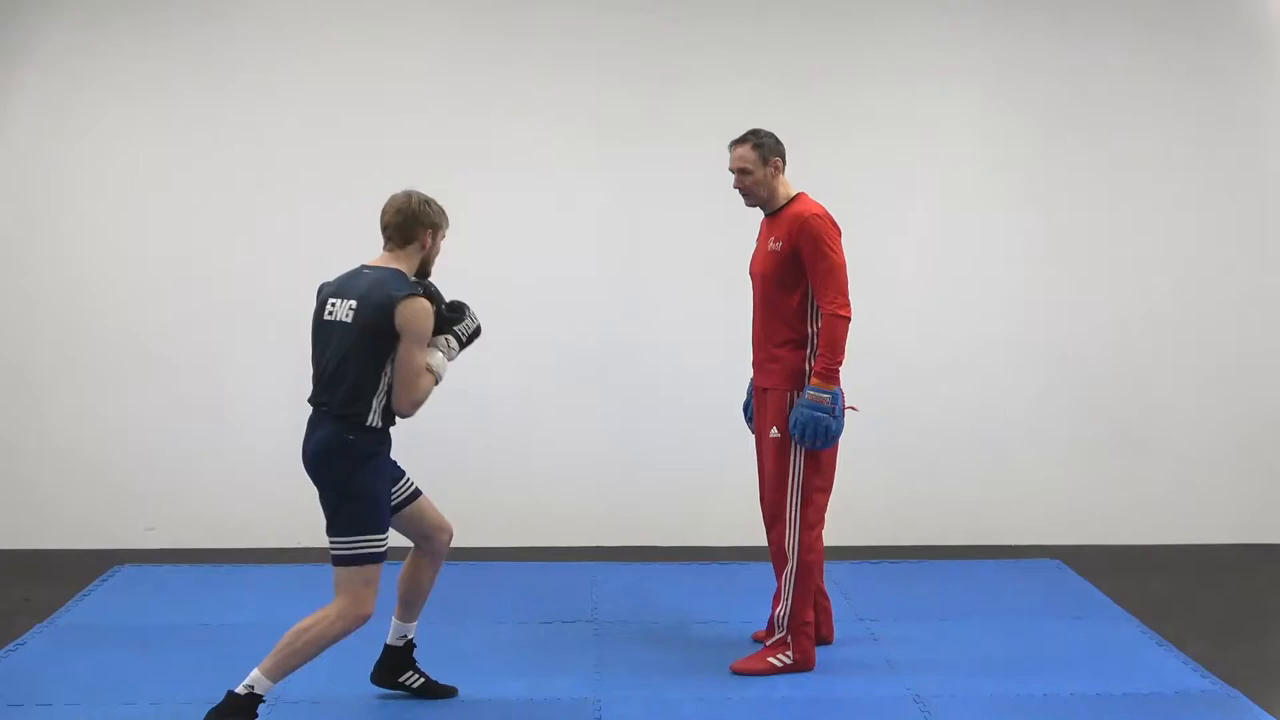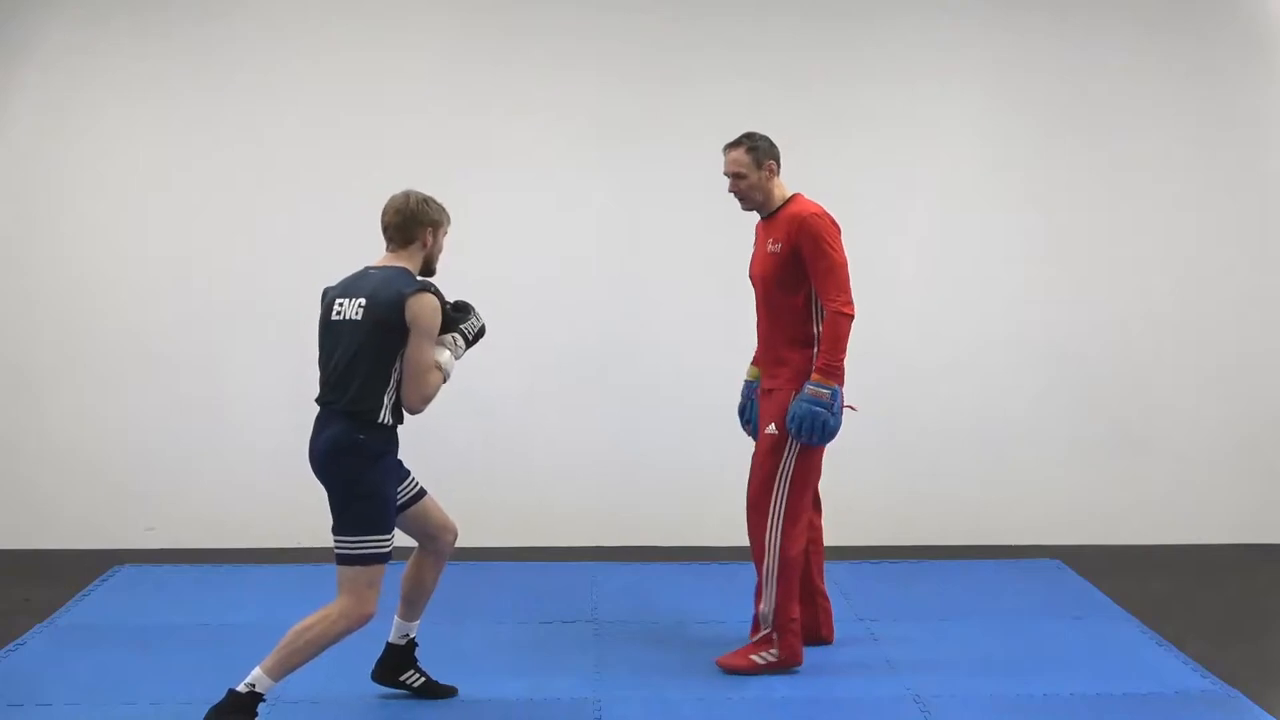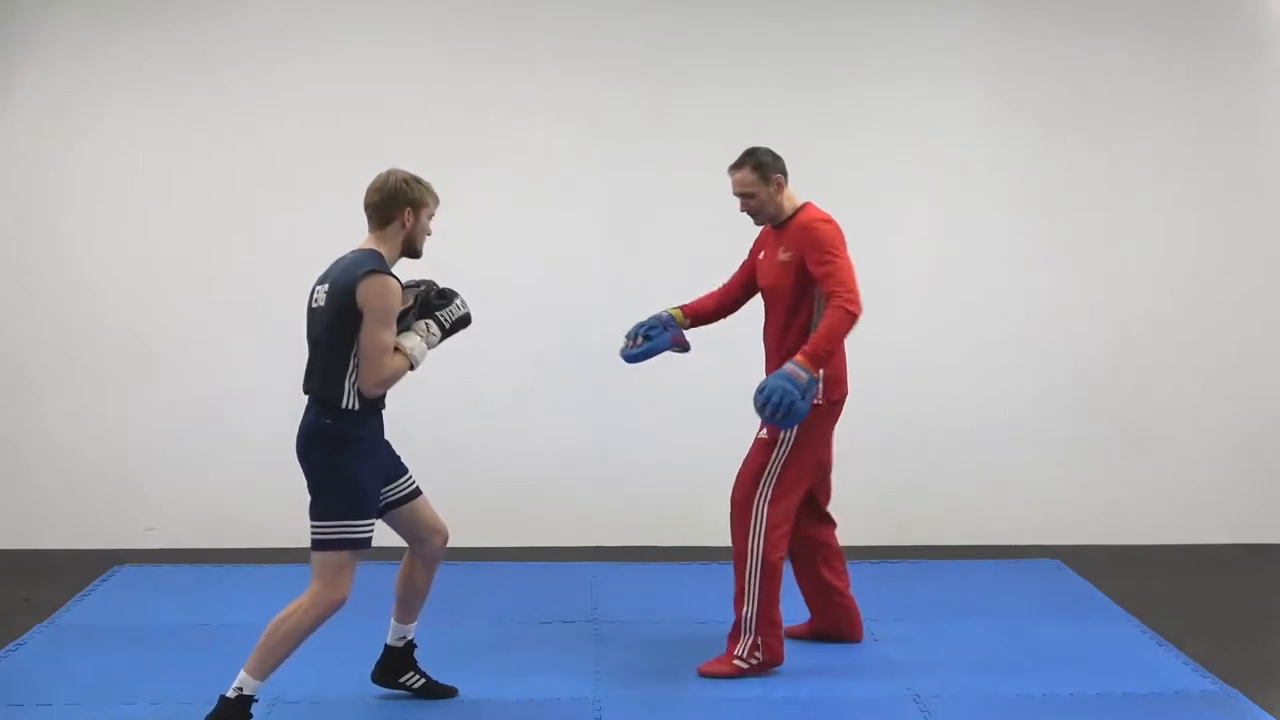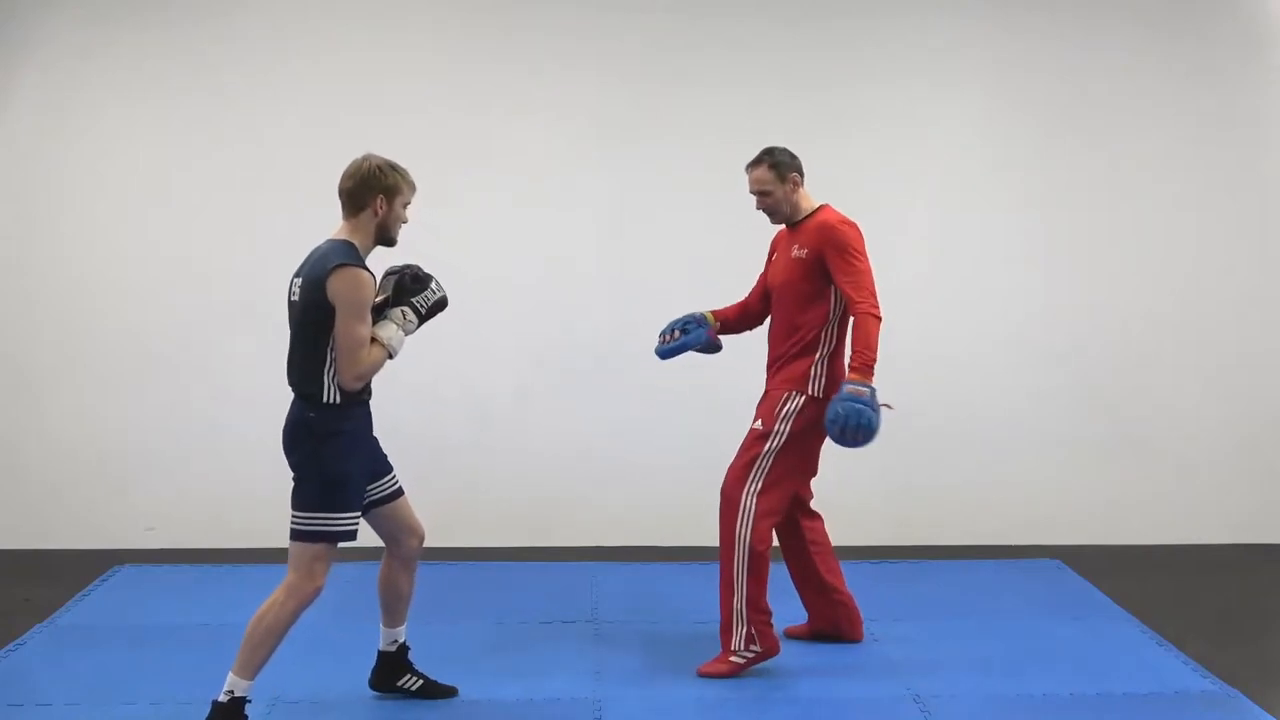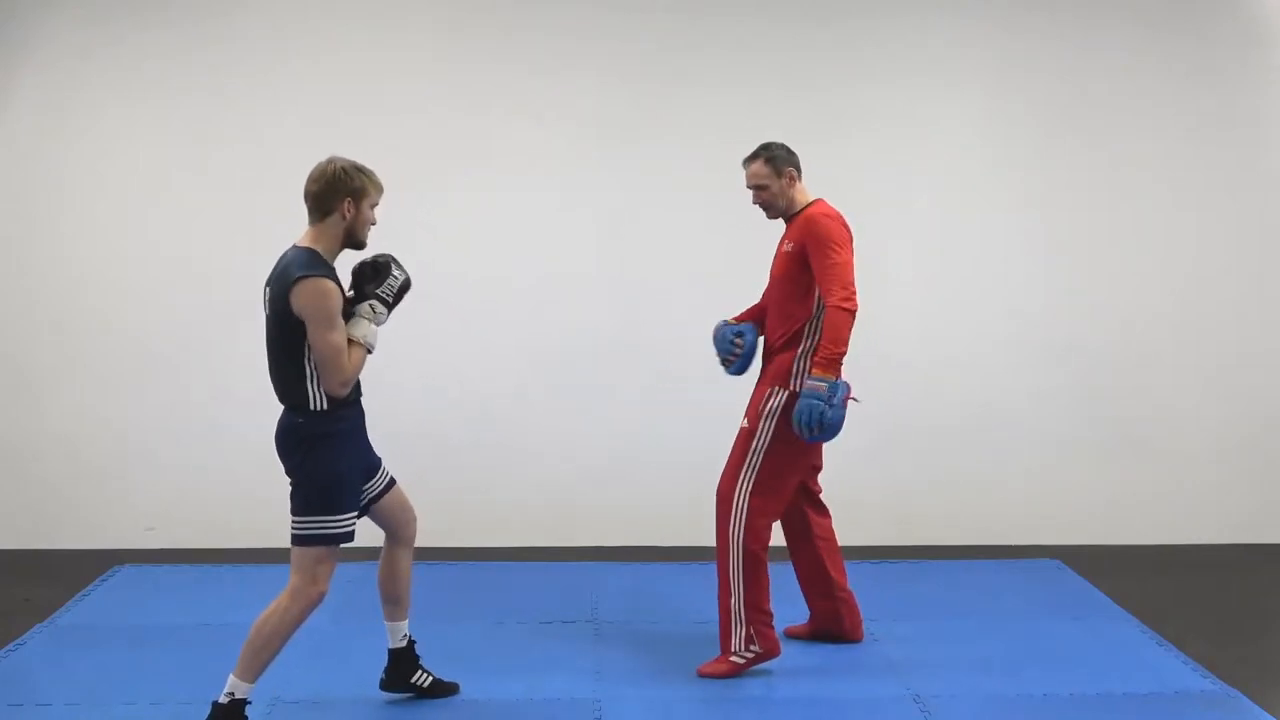
dt=0.5s
person 1, frame 1
left shoulder: (335, 287)
right shoulder: (413, 304)
right elbow: (405, 403)
right wrist: (447, 345)
left hip: (337, 439)
right hip: (351, 451)
left knee: (436, 537)
right knee: (354, 607)
left ankle: (396, 661)
person 1, frame 2
left shoulder: (340, 290)
right shoulder: (420, 300)
right elbow: (414, 399)
right wrist: (454, 344)
left hip: (340, 438)
right hip: (360, 449)
left knee: (441, 537)
right knee: (356, 607)
left ankle: (397, 659)
person 1, frame 3
left shoulder: (341, 270)
right shoulder: (379, 282)
right elbow: (374, 380)
left wrist: (405, 318)
right wrist: (427, 331)
left hip: (355, 434)
right hip: (341, 439)
left knee: (432, 539)
right knee: (329, 592)
left ankle: (396, 660)
person 1, frame 4
left shoulder: (321, 260)
right shoulder: (351, 274)
right elbow: (353, 373)
left wrist: (383, 308)
right wrist: (402, 320)
left hip: (344, 429)
right hip: (327, 433)
left knee: (408, 539)
right knee: (305, 582)
left ankle: (392, 664)
person 1, frame 5
left shoulder: (295, 265)
right shoulder: (314, 282)
right elbow: (339, 379)
left wrist: (357, 303)
right wrist: (372, 311)
left hip: (337, 432)
right hip: (320, 438)
left knee: (403, 525)
right knee: (309, 587)
left ankle: (401, 663)
person 2, frame 1
left shoulder: (810, 221)
right shoulder: (770, 224)
left elbow: (836, 310)
left wrist: (822, 387)
left hip: (801, 391)
right hip: (771, 386)
left knee: (794, 515)
right knee: (781, 509)
left ankle: (792, 643)
right ankle: (809, 619)
person 2, frame 2
left shoulder: (809, 221)
right shoulder: (765, 226)
left elbow: (839, 307)
left wrist: (823, 383)
right wrist: (755, 375)
left hip: (804, 387)
right hip: (777, 383)
left knee: (773, 506)
right knee: (793, 507)
left ankle: (777, 639)
right ankle: (810, 621)
person 2, frame 3
left shoulder: (816, 229)
right shoulder: (768, 238)
left elbow: (845, 304)
right elbow: (732, 295)
left wrist: (803, 364)
right wrist: (675, 319)
left hip: (807, 391)
right hip: (785, 389)
left knee: (756, 502)
right knee: (802, 507)
left ankle: (755, 645)
right ankle: (837, 616)
person 2, frame 4
left shoulder: (835, 230)
right shoulder: (782, 240)
left elbow: (865, 309)
right elbow: (756, 306)
left wrist: (859, 379)
right wrist: (708, 321)
left hip: (807, 387)
right hip: (786, 386)
left knee: (744, 496)
right knee: (788, 503)
left ankle: (748, 639)
right ankle: (835, 618)
person 2, frame 5
left shoulder: (821, 223)
right shoulder: (794, 229)
left elbow: (841, 303)
left wrist: (823, 374)
right wrist: (735, 327)
left hip: (795, 385)
right hip: (792, 382)
left knee: (742, 500)
right knee: (798, 499)
left ankle: (749, 640)
right ankle: (837, 618)
